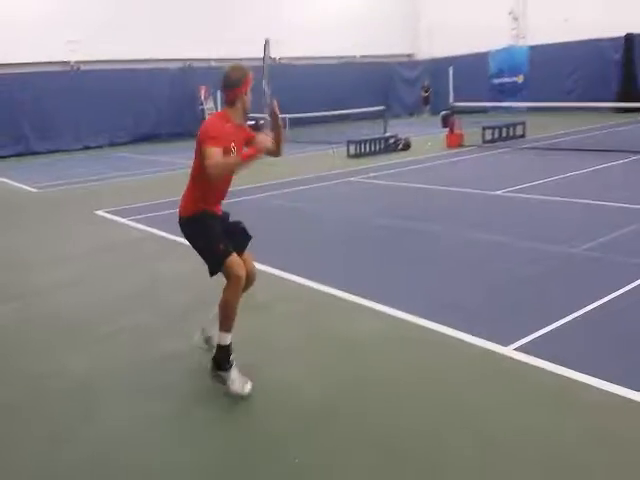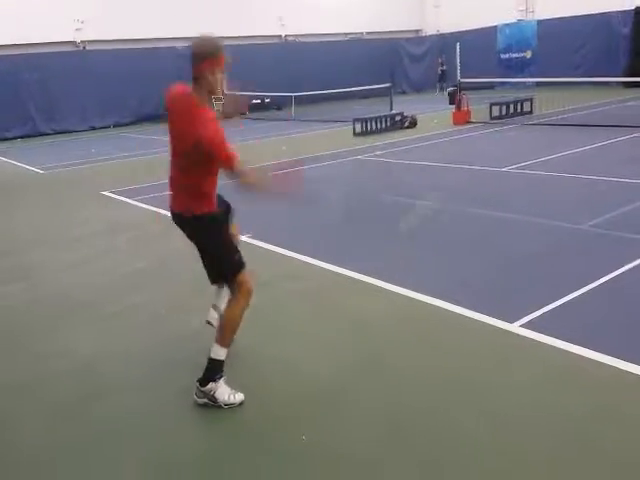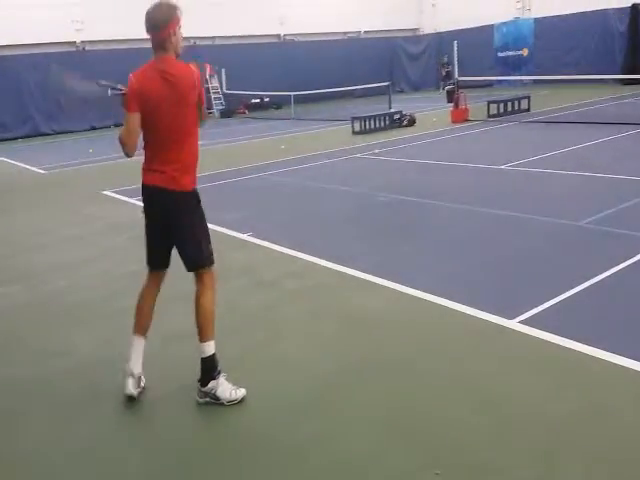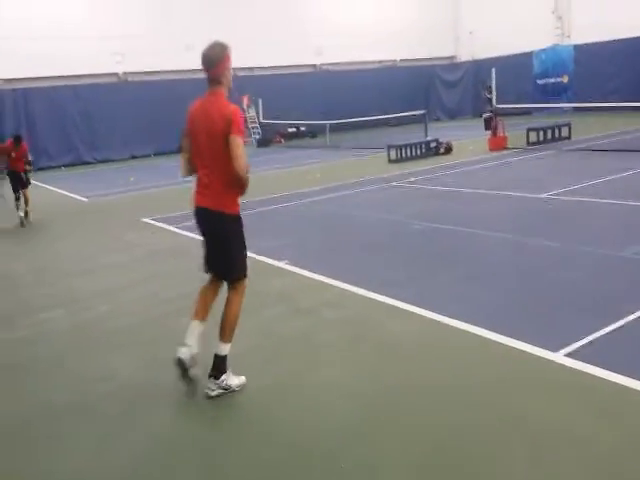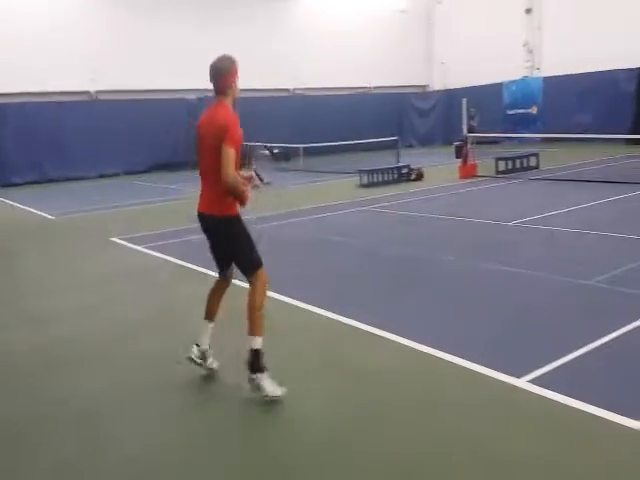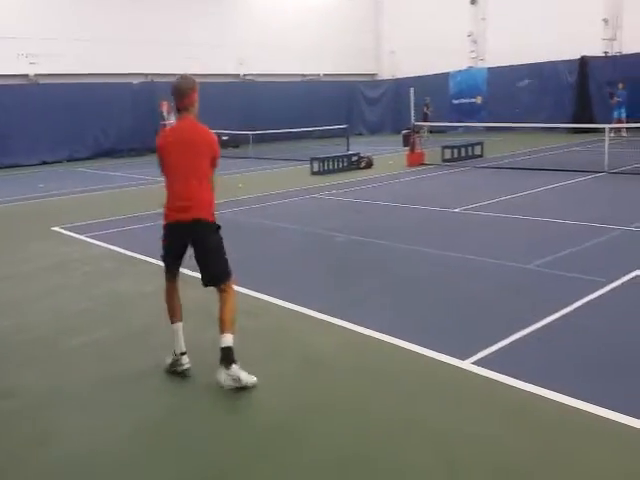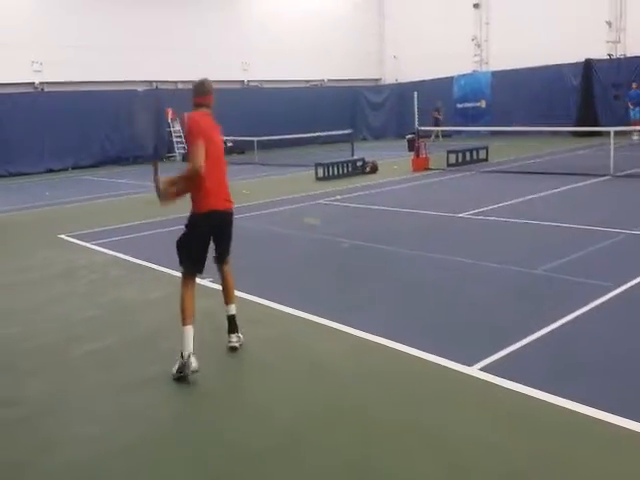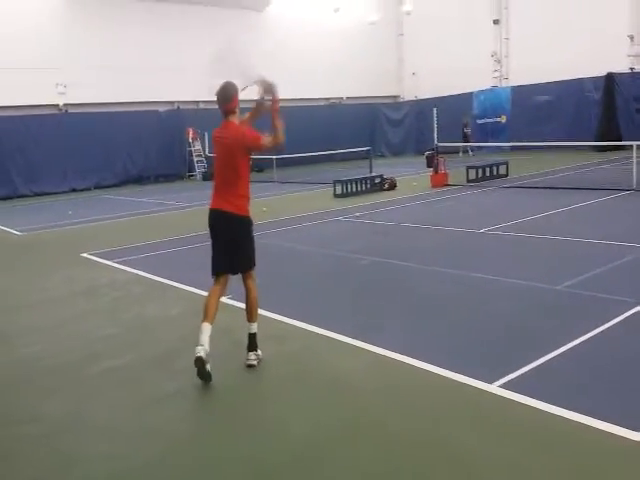
dt=0.5s
person 1, frame 1
left shoulder: (241, 129)
right shoulder: (217, 127)
left elbow: (275, 149)
right elbow: (213, 171)
left wrist: (276, 123)
right wrist: (253, 151)
left hip: (215, 212)
right hip: (197, 215)
left knee: (248, 274)
right knee: (236, 274)
left ankle: (217, 333)
right ankle: (222, 362)
person 1, frame 2
left shoulder: (177, 94)
right shoulder: (203, 130)
right elbow: (243, 177)
left hip: (193, 200)
right hip: (197, 212)
left knee: (231, 237)
right knee: (244, 287)
left ankle: (219, 306)
right ankle: (209, 381)
person 1, frame 3
left shoulder: (137, 82)
right shoulder: (190, 75)
left elbow: (128, 146)
left hip: (152, 190)
right hip: (182, 192)
left knee: (155, 275)
right knee: (204, 278)
left ankle: (134, 370)
right ankle: (210, 378)
person 1, frame 4
left shoulder: (194, 111)
right shoulder: (232, 113)
left elbow: (188, 167)
right elbow: (240, 170)
right wrist: (243, 184)
left hip: (202, 207)
right hip: (225, 210)
left knee: (215, 279)
right knee: (237, 286)
left ankle: (189, 348)
right ankle: (218, 374)
person 1, frame 5
left shoulder: (206, 118)
right shoulder: (228, 121)
right elbow: (227, 178)
left wrist: (236, 180)
right wrist: (242, 191)
left hip: (207, 211)
right hip: (223, 213)
left knee: (224, 276)
right knee: (259, 280)
left ankle: (203, 348)
right ankle: (256, 370)
person 1, frame 6
left shoulder: (162, 138)
right shoulder: (208, 137)
left hip: (174, 220)
right hip: (203, 220)
left knee: (171, 280)
right knee: (226, 289)
left ankle: (180, 354)
right ankle: (228, 364)
person 1, frame 7
left shoulder: (193, 122)
right shoulder: (215, 128)
left elbow: (198, 167)
left wrist: (166, 183)
right wrist: (174, 189)
left hip: (204, 211)
right hip: (225, 209)
left knee: (188, 280)
right knee: (224, 263)
left ankle: (188, 356)
right ankle: (233, 330)
person 1, frame 8
left shoulder: (220, 132)
right shoulder: (243, 134)
right elbow: (277, 141)
left wrist: (260, 106)
right wrist: (274, 106)
left hip: (217, 213)
right hip: (237, 215)
left knee: (219, 282)
right knee: (248, 277)
left ankle: (203, 348)
right ankle: (252, 348)
